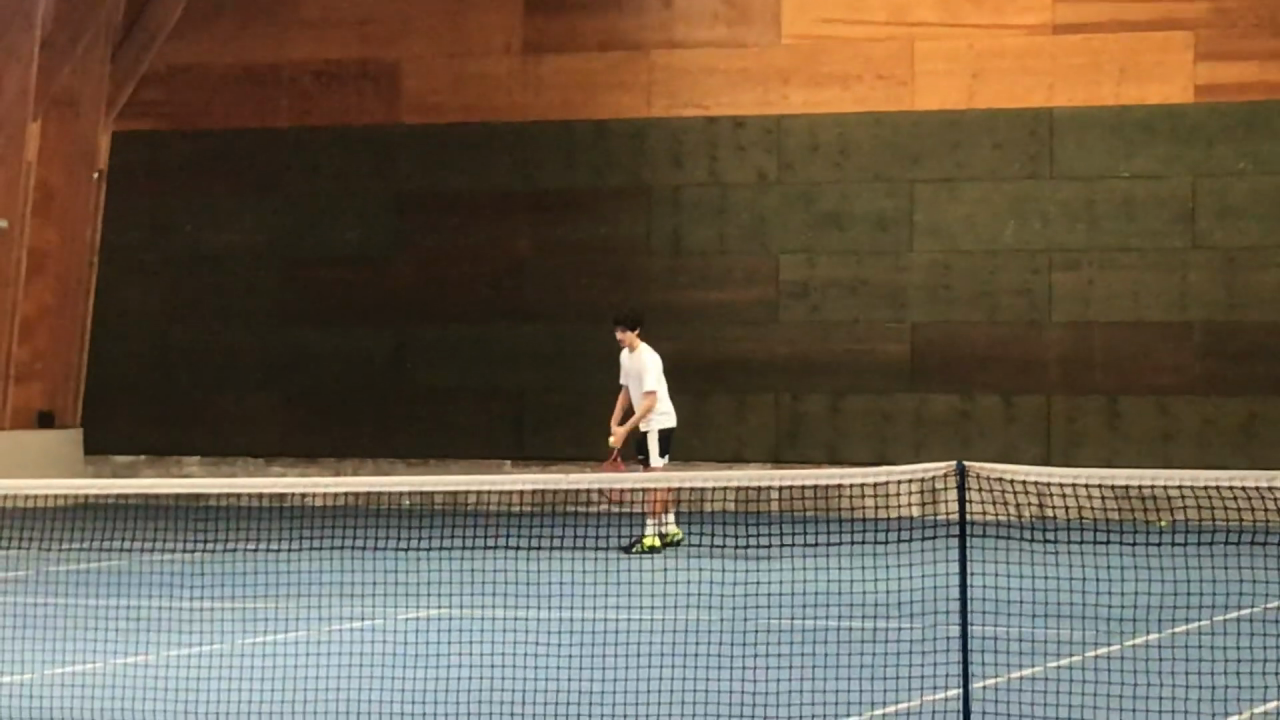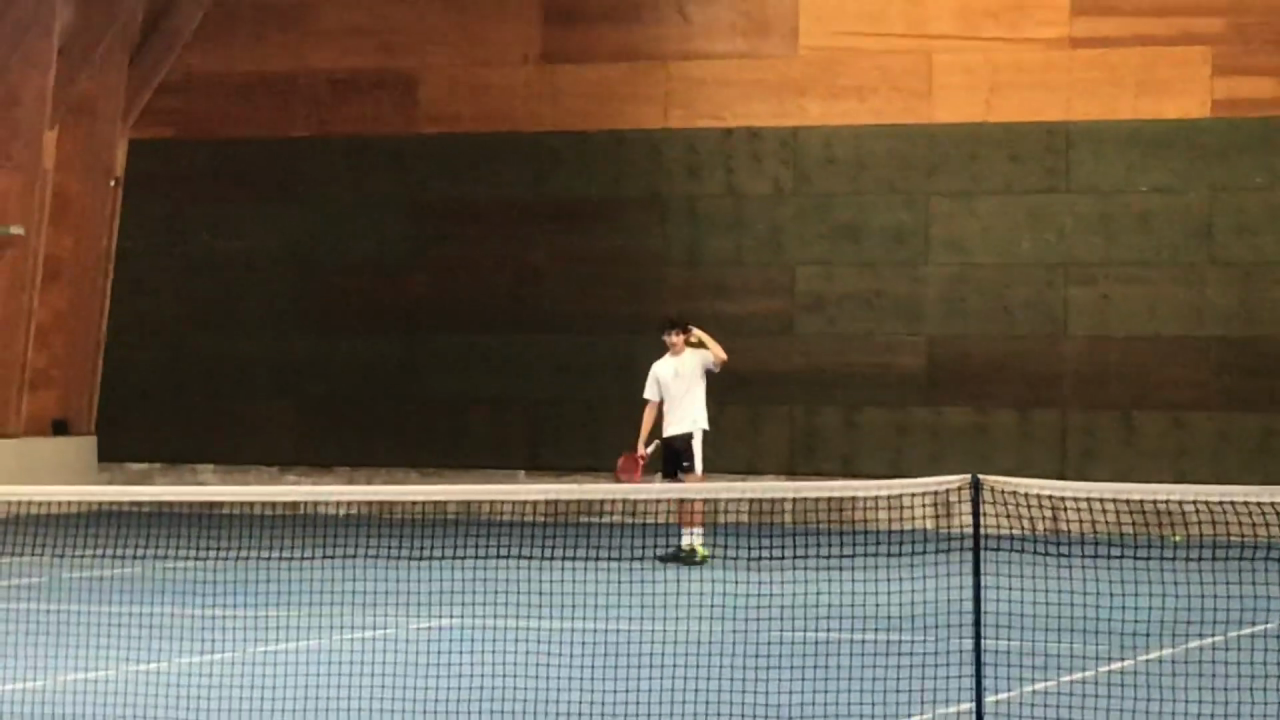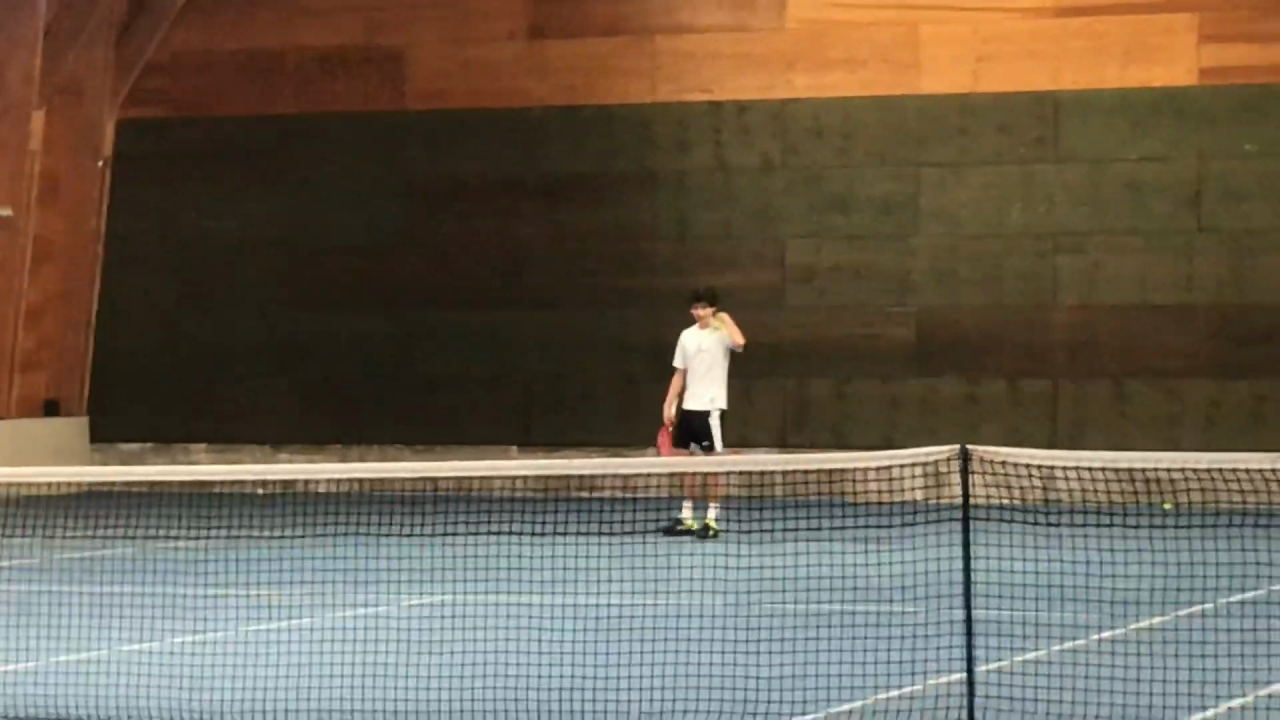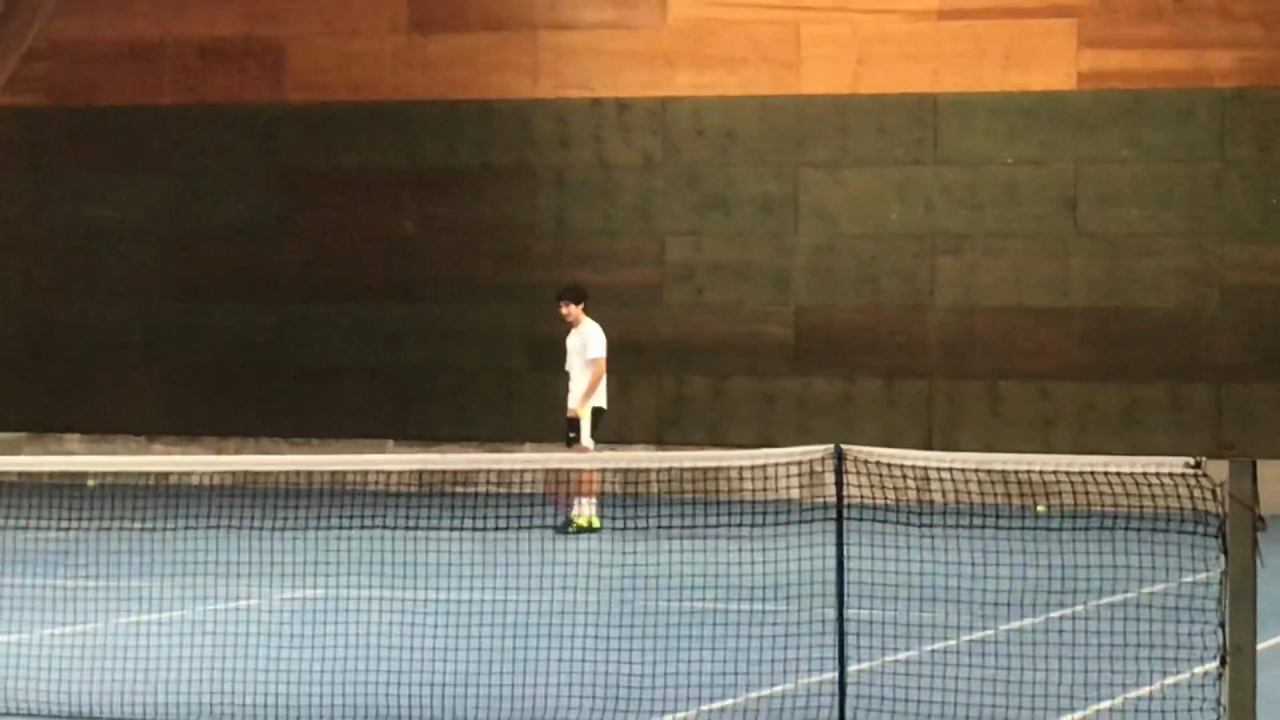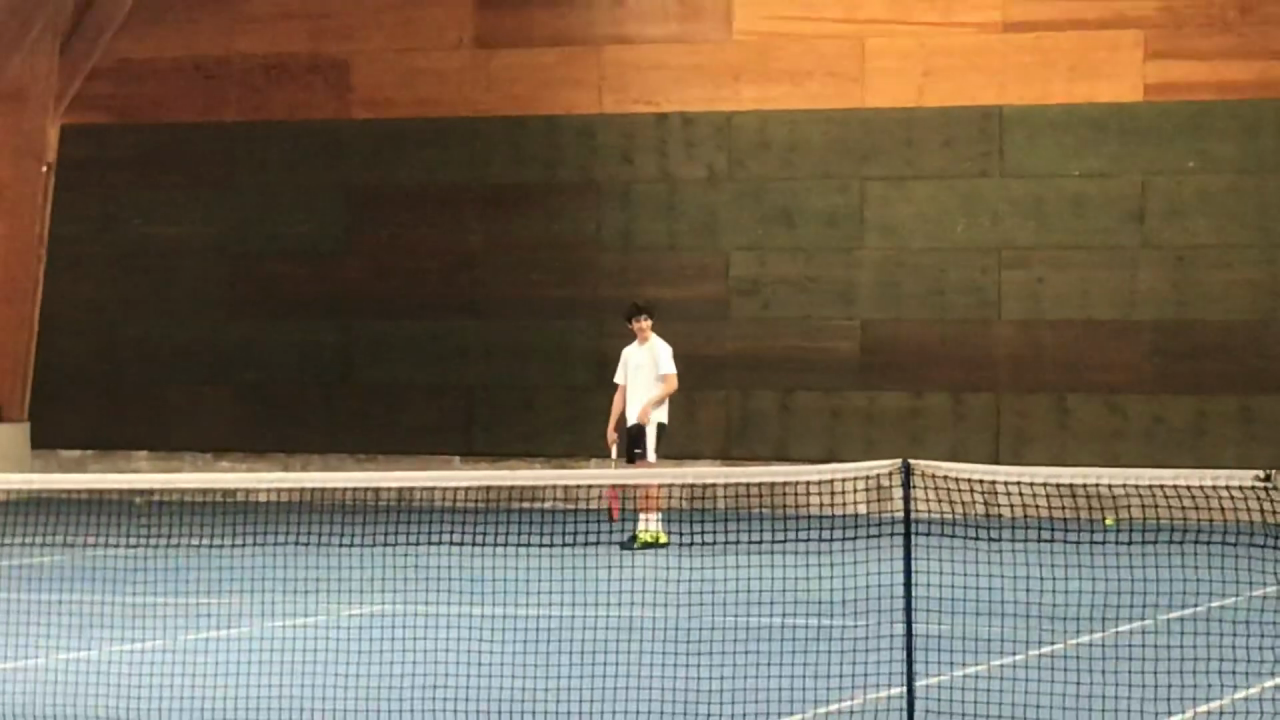
dt=1s
person 1, frame 1
left shoulder: (648, 358)
right shoulder: (625, 355)
left elbow: (650, 402)
right elbow: (626, 391)
left wrist: (626, 429)
right wrist: (614, 422)
left hip: (659, 423)
right hip: (648, 424)
left ankle: (651, 537)
right ankle: (670, 531)
person 1, frame 2
left shoulder: (697, 358)
right shoulder: (658, 367)
left elbow: (721, 358)
right elbow: (652, 406)
left wrist: (701, 335)
right wrist: (641, 441)
left hip: (692, 430)
right hip: (669, 434)
left knee: (692, 485)
left ankle: (698, 545)
right ankle: (685, 544)
person 1, frame 3
left shoulder: (721, 333)
right shoulder: (686, 336)
left elbow: (739, 343)
left wrist: (726, 320)
right wrist: (668, 404)
left hip: (711, 407)
right hip: (688, 407)
left ankle: (711, 520)
right ankle: (686, 519)
person 1, frame 4
left shoulder: (591, 331)
right shoulder: (572, 335)
left elbow: (599, 369)
left wrist: (582, 402)
right wrist: (574, 405)
left hip: (589, 404)
right hip: (576, 405)
left knee: (581, 456)
left ankle: (581, 515)
right ankle: (589, 516)
person 1, frame 5
left shoulder: (660, 348)
right shoulder: (628, 352)
left elbow: (672, 384)
right elbow: (621, 391)
left wrist: (648, 406)
right wrist: (611, 425)
left hip: (651, 420)
right hip: (633, 421)
left knee: (645, 472)
left ankle: (646, 530)
right ankle: (655, 530)
